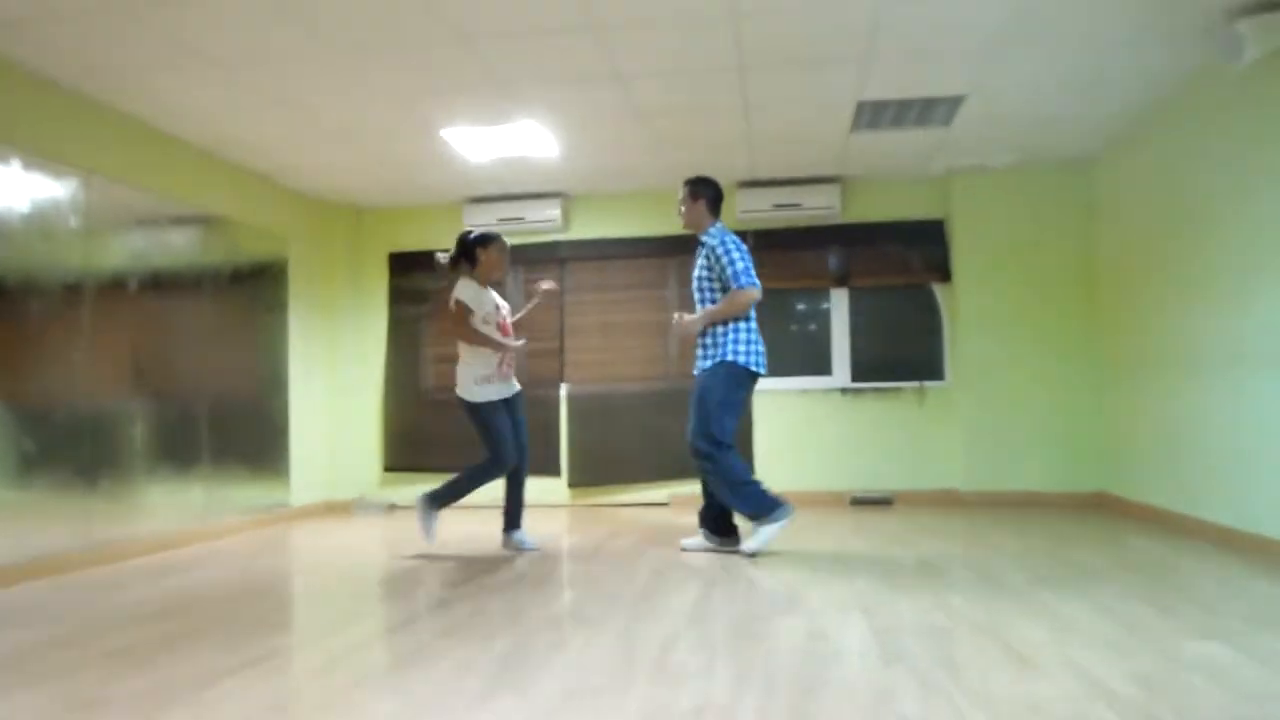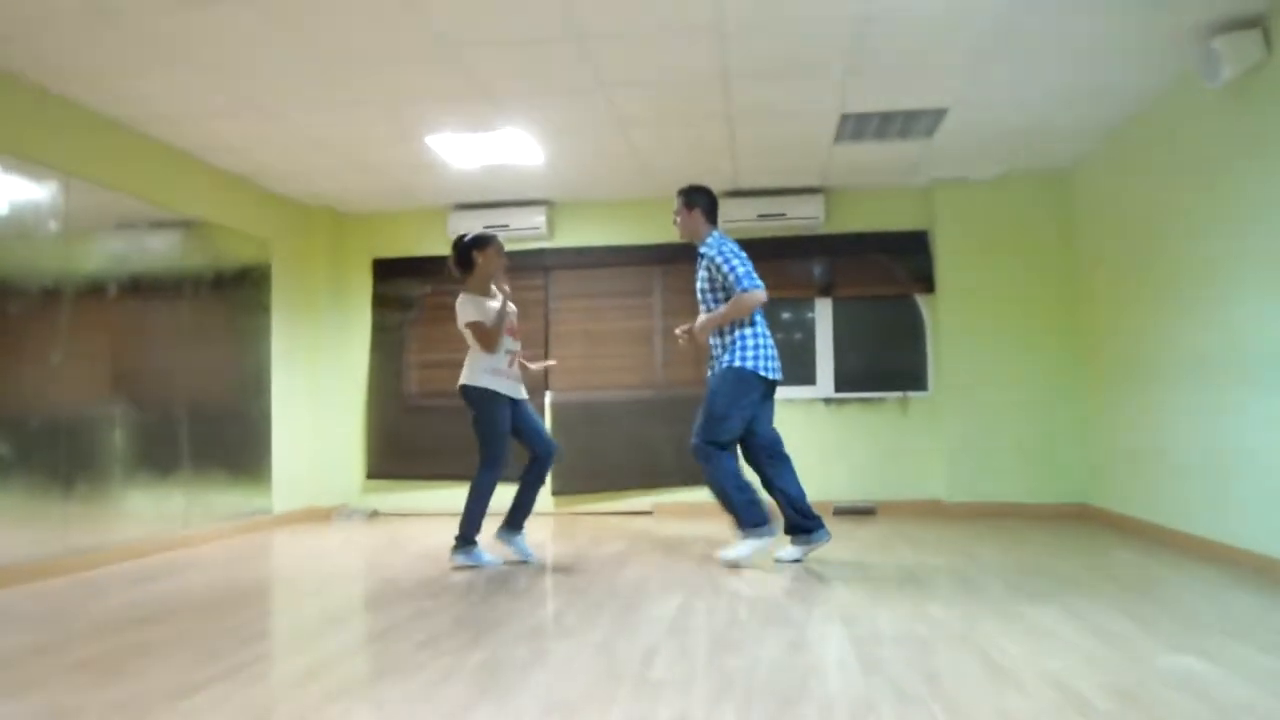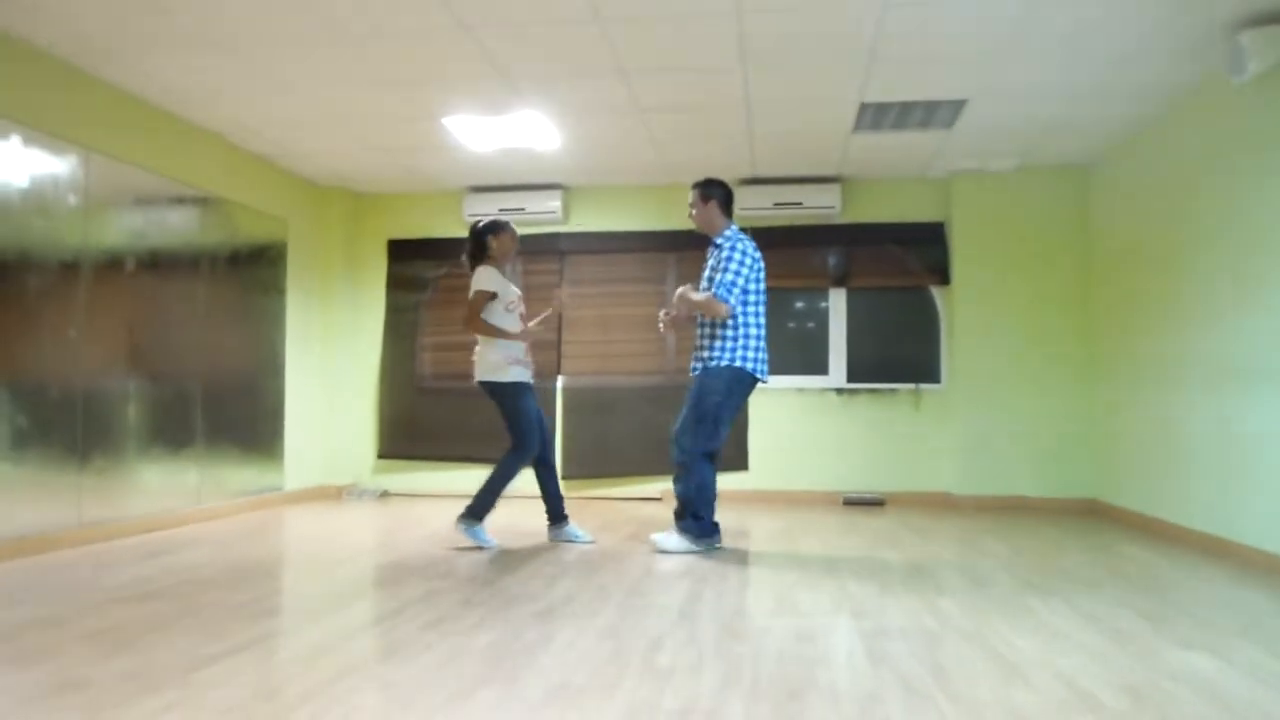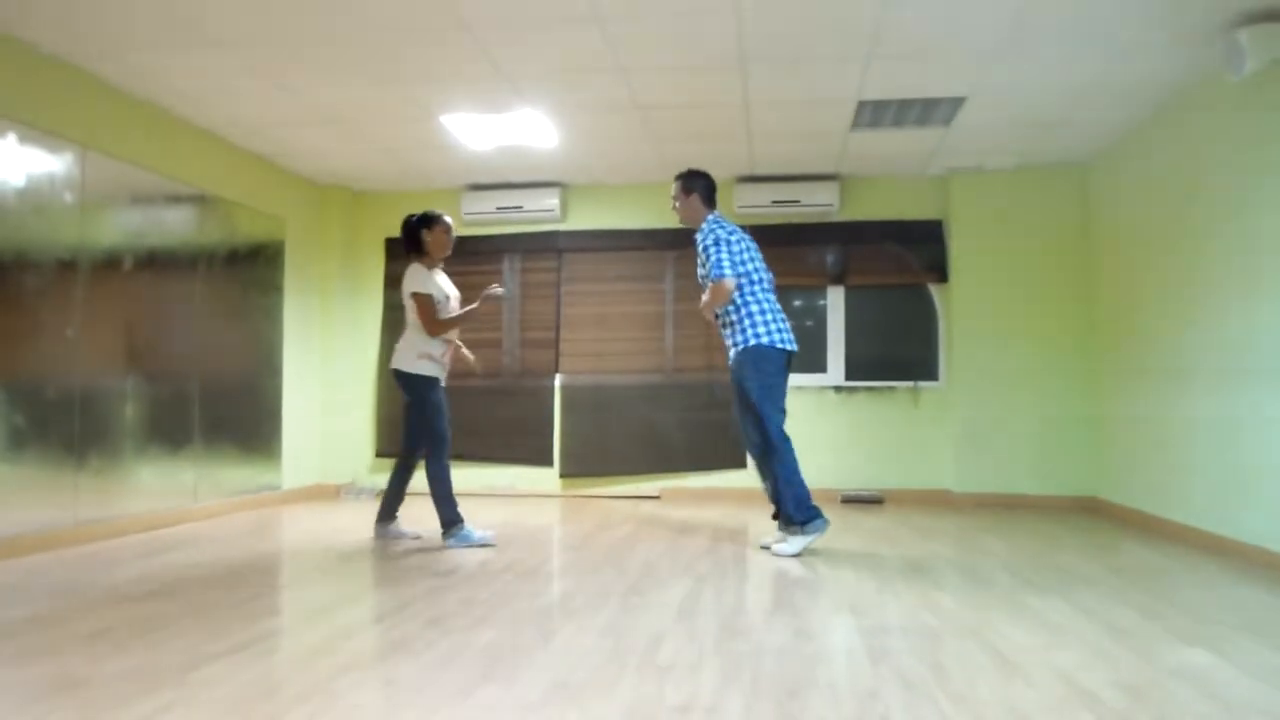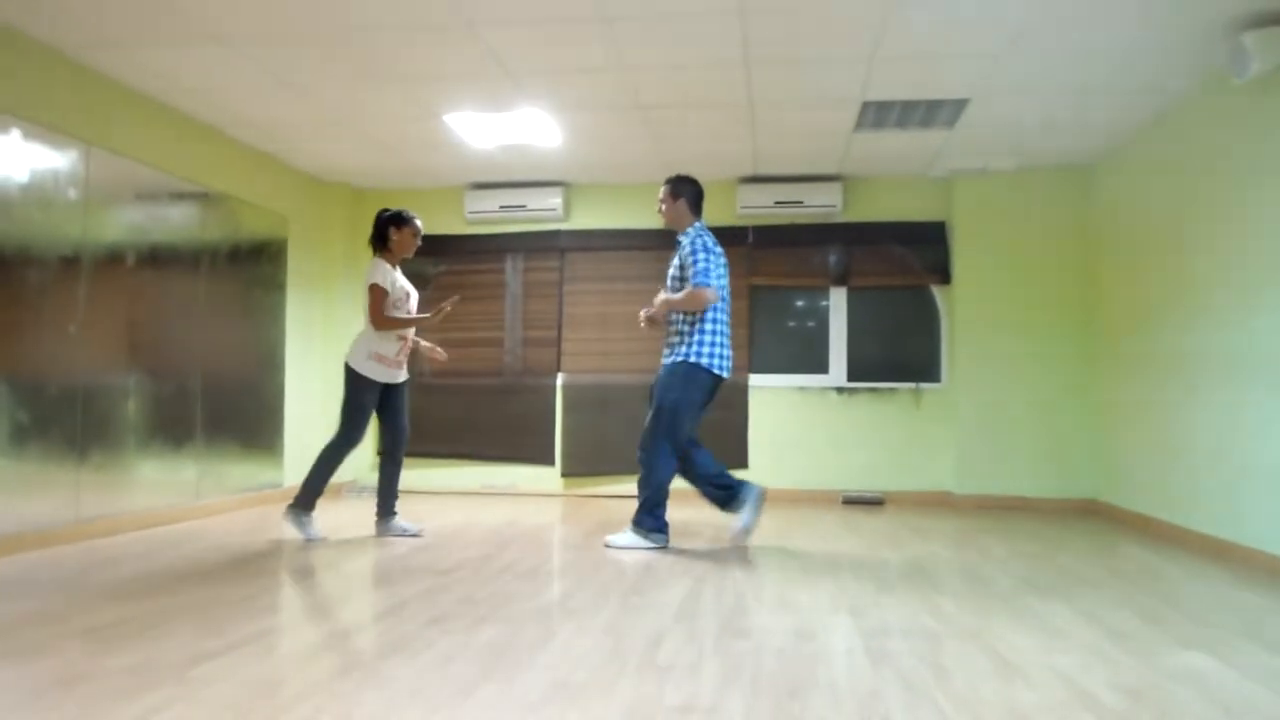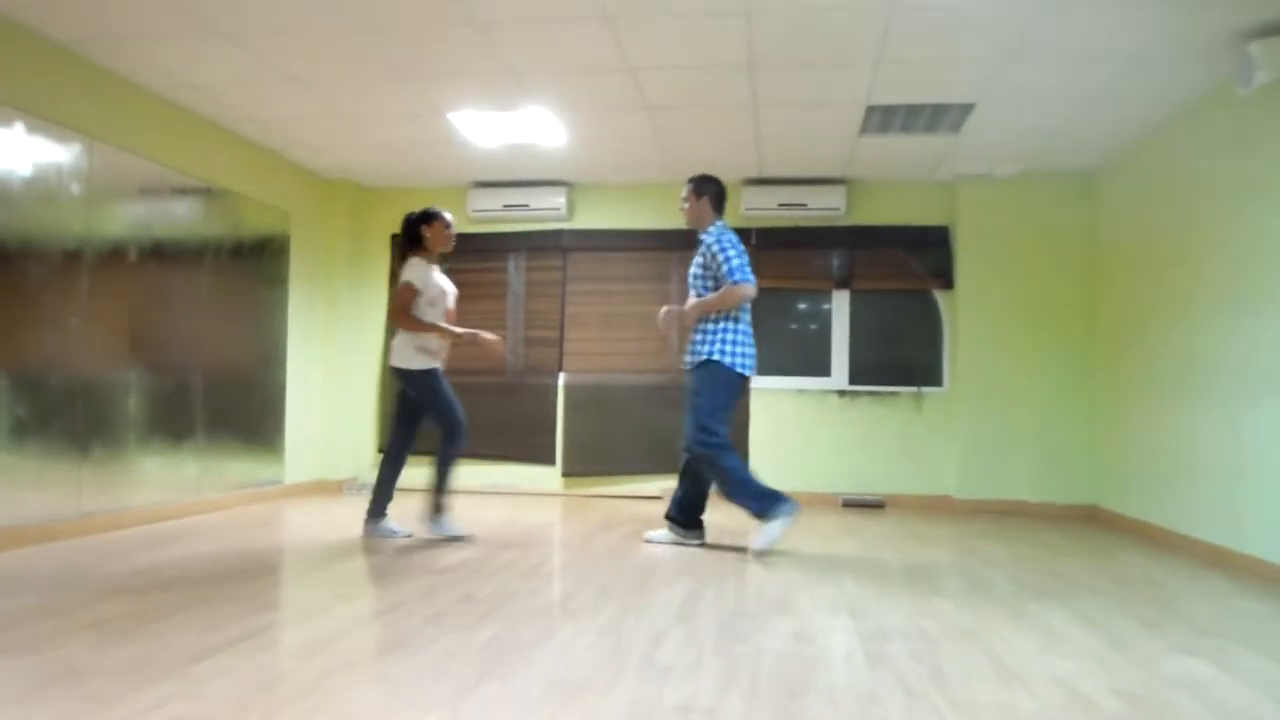
dt=0.5s
person 1, frame 1
left shoulder: (722, 245)
right shoulder: (711, 247)
left elbow: (749, 294)
left wrist: (701, 319)
right wrist: (695, 321)
left hip: (729, 358)
right hip: (719, 359)
left knee: (707, 442)
right knee: (714, 443)
left ankle: (768, 510)
right ankle: (719, 530)
person 1, frame 2
left shoulder: (719, 253)
right shoulder: (713, 255)
left elbow: (754, 296)
left wrist: (712, 321)
right wrist: (700, 330)
left hip: (741, 364)
right hip: (749, 365)
left knee: (709, 444)
right knee: (763, 450)
left ankle: (755, 525)
right ankle: (807, 530)
person 1, frame 3
left shoulder: (737, 247)
right shoulder: (721, 250)
left elbow: (719, 307)
left wrist: (686, 295)
right wrist: (681, 314)
left hip: (732, 362)
right hip: (715, 362)
left knee: (694, 444)
right knee: (687, 441)
left ankle: (696, 529)
right ankle: (699, 527)
person 1, frame 4
left shoulder: (711, 235)
right shoulder: (732, 233)
left elbow: (724, 286)
left wrist: (707, 305)
right wrist: (715, 304)
left hip: (756, 343)
right hip: (770, 340)
left knee: (762, 432)
right knee: (765, 431)
left ankle: (803, 515)
right ankle: (798, 519)
person 1, frame 5
left shoulder: (697, 243)
right shoulder: (694, 244)
left elbow: (704, 295)
left wrist: (667, 302)
right wrist: (660, 315)
left hip: (694, 358)
right hip: (698, 359)
left knee: (659, 440)
right knee: (677, 442)
left ankle: (649, 528)
right ankle: (737, 495)
person 1, frame 6
left shoulder: (718, 241)
right shoulder: (713, 243)
left elbow: (744, 288)
left wrist: (696, 306)
right wrist: (679, 314)
left hip: (718, 357)
right hip: (713, 358)
left knee: (705, 441)
right knee: (699, 443)
left ankle: (772, 505)
right ankle: (683, 523)
person 2, frame 1
left shoulder: (489, 292)
right shoulder: (467, 287)
left elbow: (506, 327)
right elbow: (459, 329)
left wrist: (535, 299)
right wrist: (504, 345)
left hip: (507, 387)
right hip: (480, 389)
left knee: (519, 456)
right knee: (503, 460)
left ankle: (512, 529)
right ankle: (434, 501)
person 2, frame 2
left shoulder: (496, 292)
right shoulder: (467, 302)
right elbow: (490, 343)
left wrist: (524, 364)
right wrist: (504, 303)
left hip: (510, 388)
right hip: (484, 386)
left knee: (545, 451)
right knee: (494, 462)
left ankle: (512, 528)
right ankle: (464, 545)
person 2, frame 3
left shoulder: (496, 280)
right shoulder: (487, 275)
right elbow: (470, 321)
left wrist: (550, 313)
right wrist: (515, 335)
left hip: (515, 374)
right hip: (502, 374)
left knee: (542, 444)
right knee: (526, 446)
left ankle: (558, 522)
right ankle: (472, 517)
person 2, frame 4
left shoulder: (438, 275)
right shoulder: (418, 275)
right elbow: (433, 326)
left wrist: (458, 347)
right wrist: (478, 304)
left hip: (431, 369)
right hip: (418, 368)
left knee: (415, 445)
right knee: (437, 442)
left ankle: (386, 520)
right ankle: (454, 527)
person 2, frame 5
left shoulder: (397, 273)
right shoulder: (381, 269)
right elbow: (379, 321)
left wrist: (419, 344)
right wrist: (429, 318)
left hip: (394, 371)
right hip: (368, 368)
left knee: (397, 441)
right knee: (349, 437)
left ankle: (386, 517)
right ankle: (301, 508)
person 2, frame 6
left shoulder: (435, 272)
right shoulder: (416, 267)
right elbow: (398, 316)
left wrist: (475, 335)
right wrist: (443, 330)
left hip: (425, 365)
right hip: (414, 363)
left knee: (403, 439)
right knee: (455, 428)
left ankle: (375, 517)
right ankle: (436, 510)
